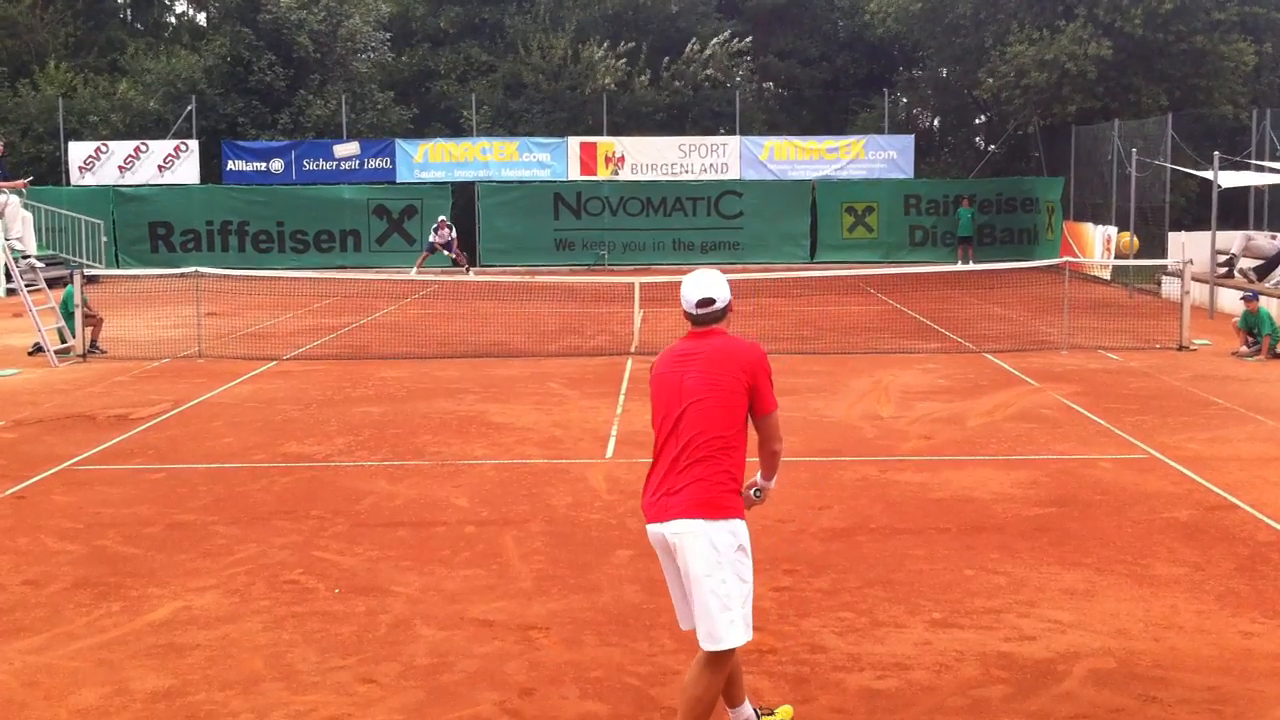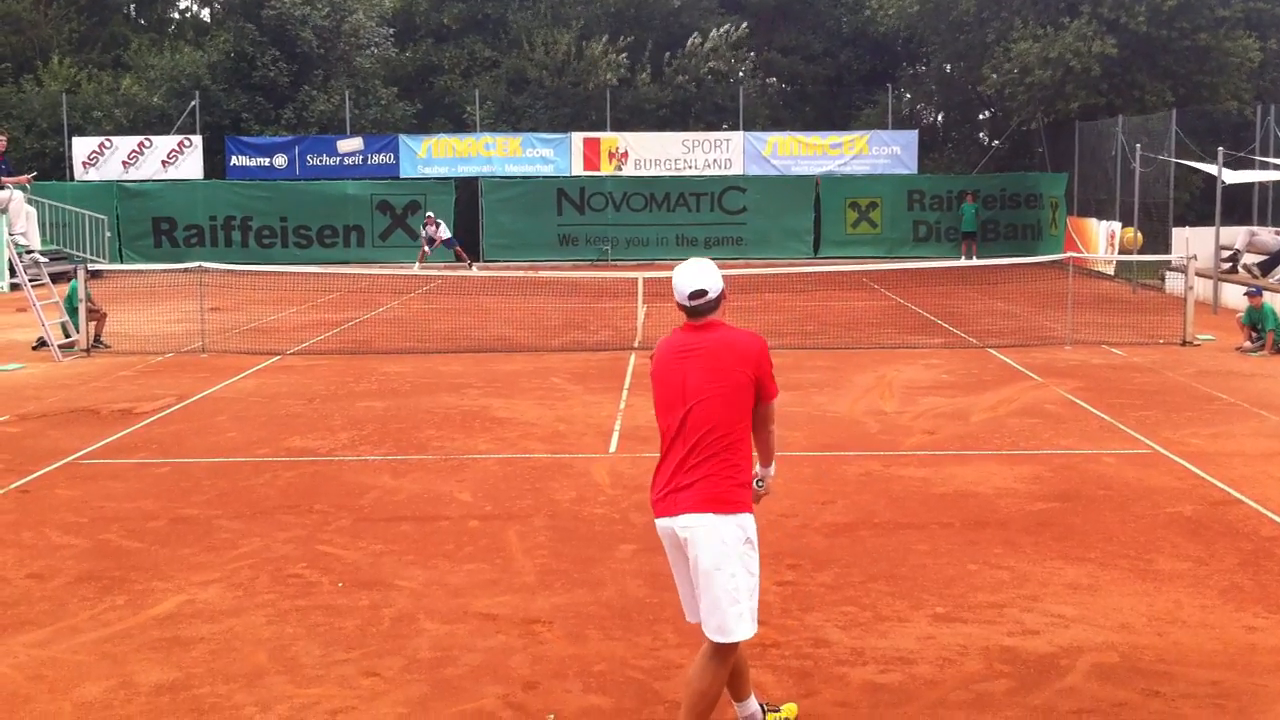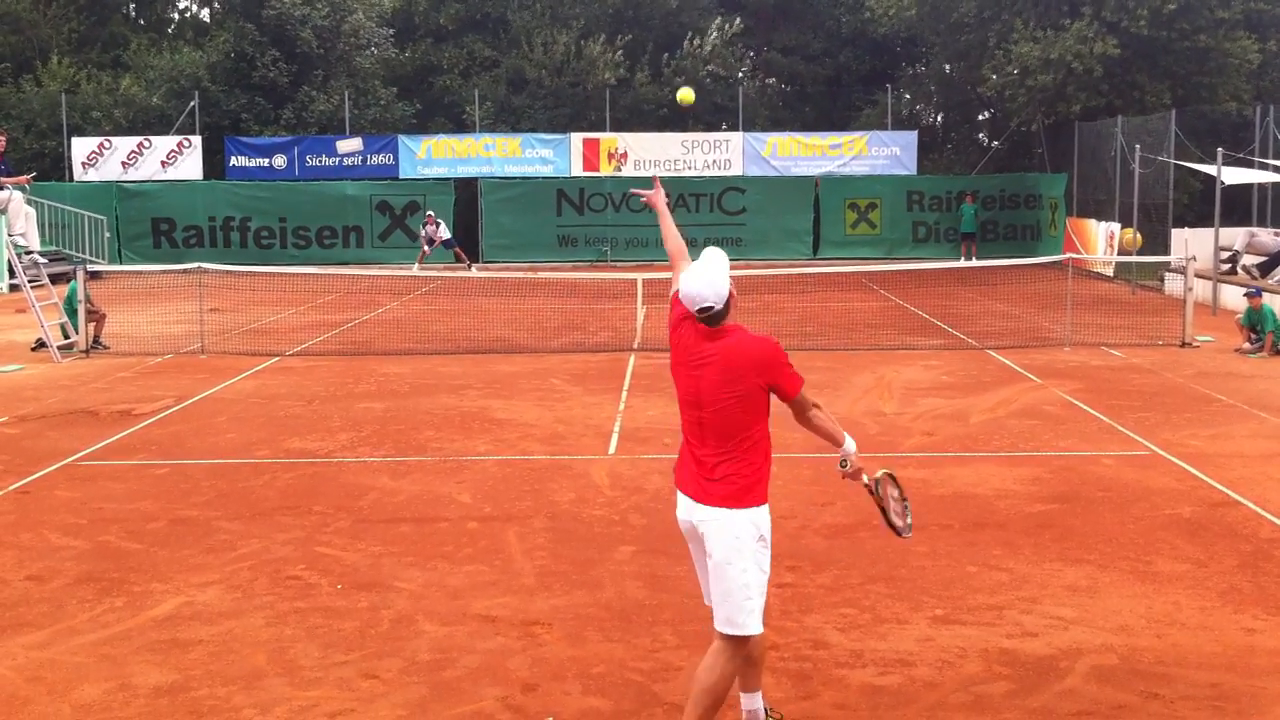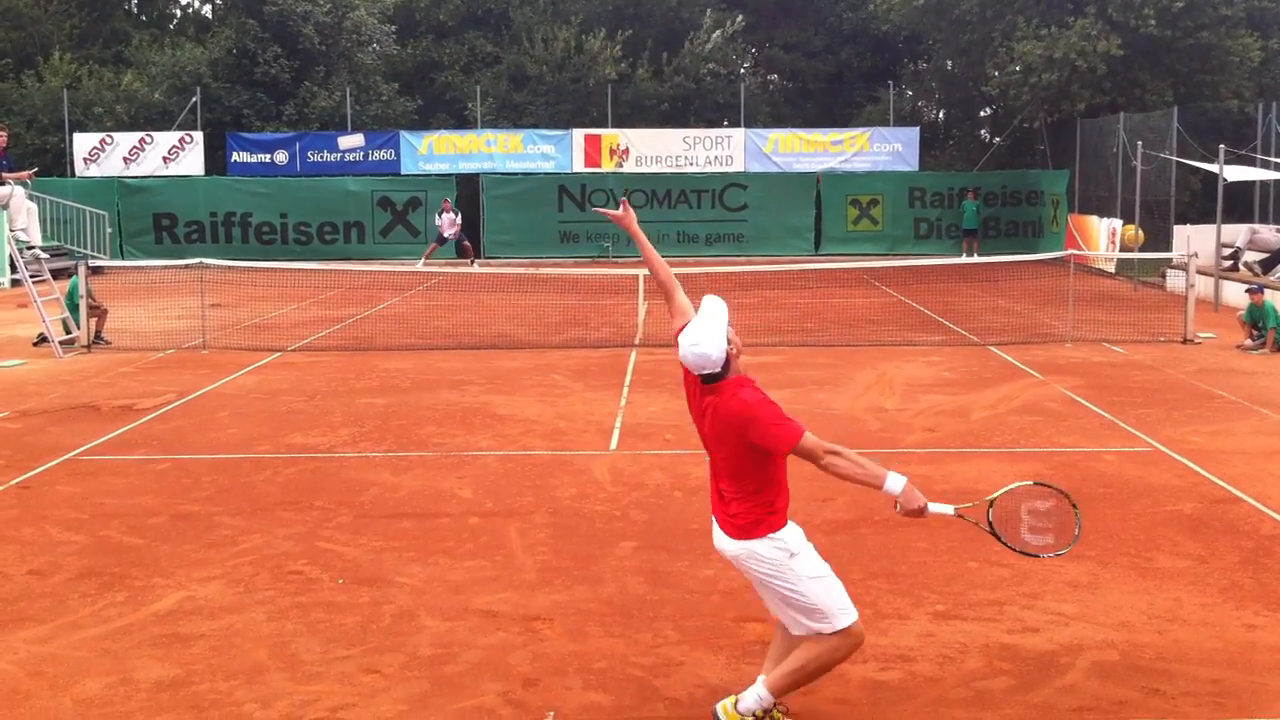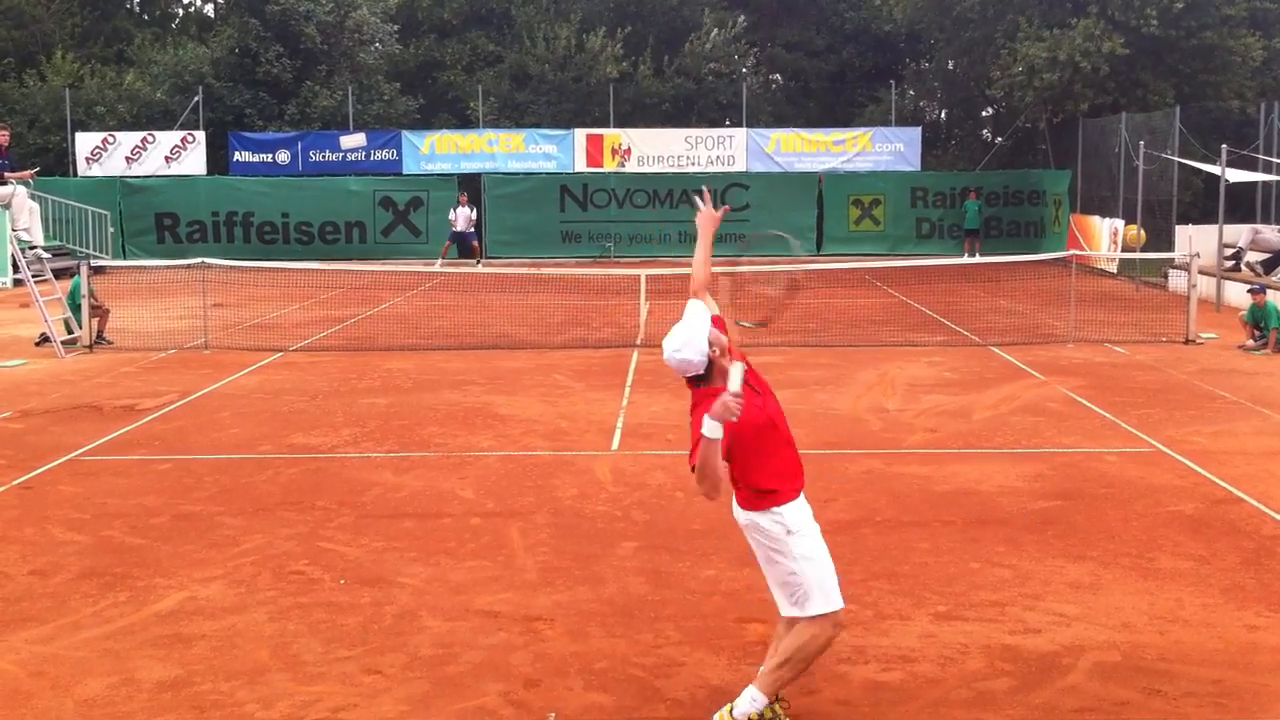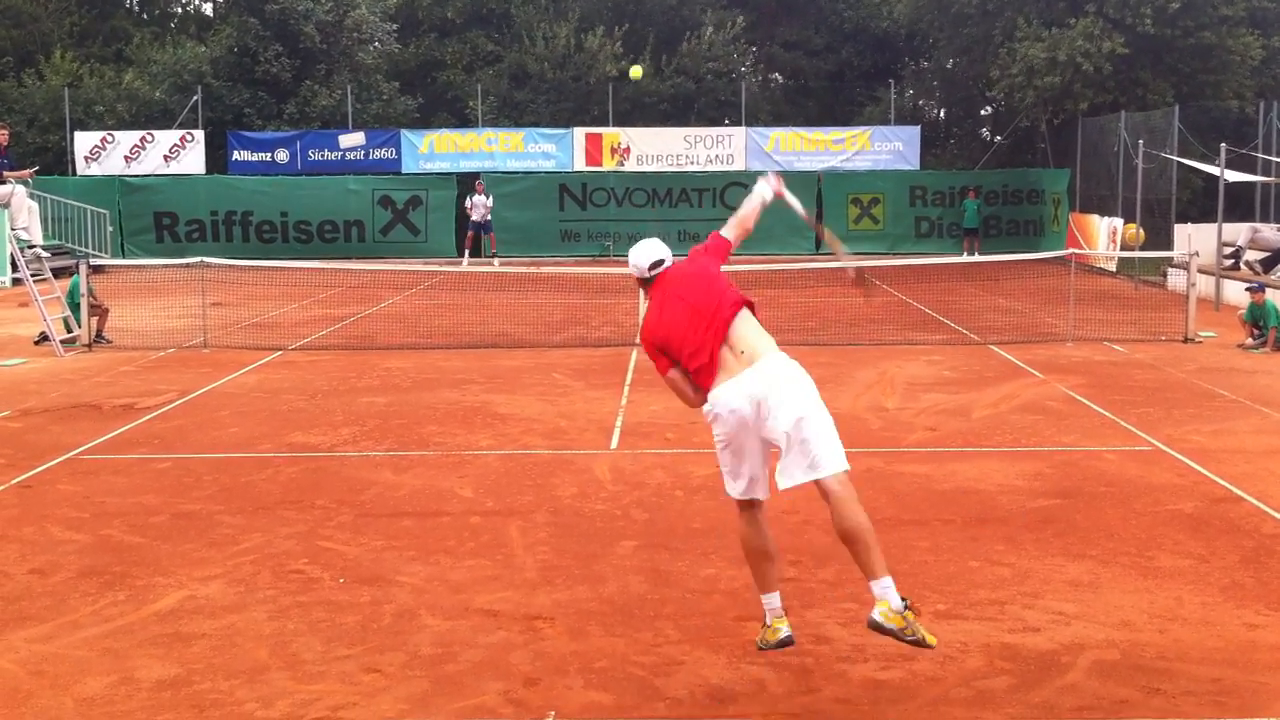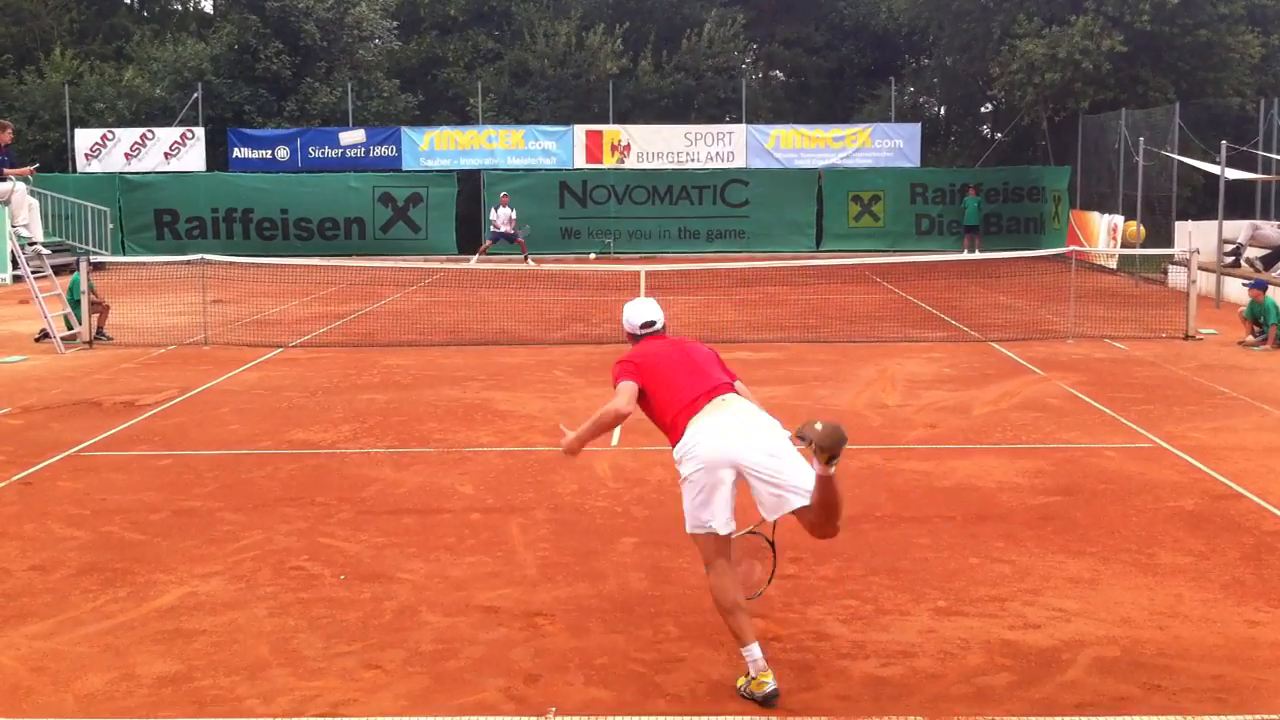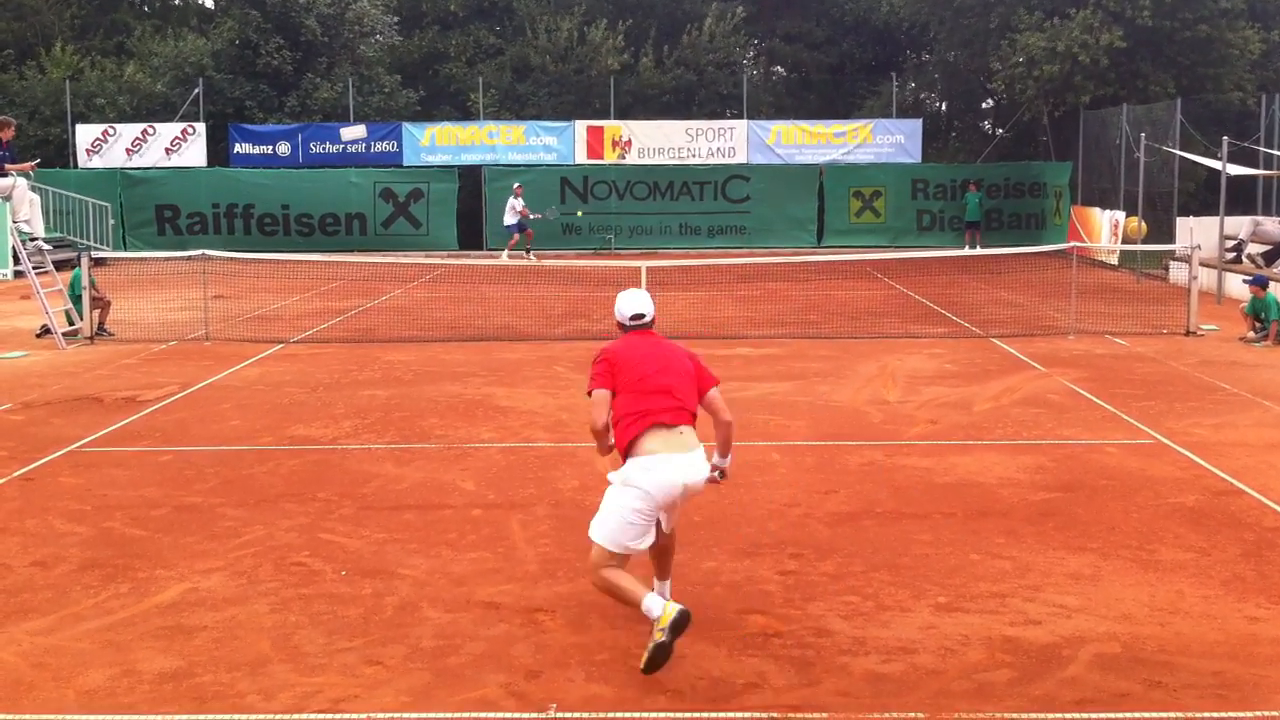
dt=0.3s
person 1, frame 1
left shoulder: (663, 362)
right shoulder: (748, 355)
right elbow: (772, 443)
right wrist: (765, 483)
left hip: (660, 514)
right hip: (708, 517)
left knee: (720, 631)
right knee: (720, 643)
person 1, frame 2
left shoulder: (662, 352)
right shoulder: (749, 346)
right elbow: (764, 426)
right wrist: (765, 472)
left hip: (669, 509)
right hip: (717, 512)
left knee: (726, 628)
right knee: (724, 638)
person 1, frame 3
left shoulder: (681, 330)
right shoulder: (760, 351)
left elbow: (680, 260)
right elbow: (807, 408)
left wrist: (662, 208)
right wrist: (848, 447)
left hip: (691, 503)
right hip: (735, 512)
left knee: (748, 621)
right knee: (735, 638)
person 1, frame 4
left shoulder: (693, 369)
right shoulder: (747, 406)
left elbow: (673, 292)
right elbow: (823, 455)
left wrist: (634, 231)
right wrist: (895, 484)
left hip: (731, 527)
right hip: (763, 538)
left knee: (800, 623)
right knee: (844, 635)
person 1, frame 5
right shoulder: (712, 410)
left elbow: (699, 286)
right elbow: (710, 488)
left wrist: (705, 228)
right wrist: (714, 429)
left hip: (769, 509)
right hip: (776, 515)
left knee: (803, 615)
right knee: (823, 624)
person 1, frame 6
left shoulder: (651, 329)
right shoulder: (694, 268)
left elbow: (689, 397)
right elbow: (738, 224)
right wrist: (765, 190)
left hip: (727, 403)
right hip: (772, 379)
left knee: (748, 509)
right knee: (838, 493)
left ankle: (775, 621)
right ankle: (888, 604)
person 1, frame 7
left shoulder: (631, 361)
right shoulder: (701, 350)
left elbow: (621, 408)
left wrist: (578, 438)
right wrist: (783, 457)
left hip: (702, 440)
right hip: (752, 425)
left knee: (717, 562)
right knee: (824, 526)
left ankle: (758, 673)
right ankle: (819, 456)
person 1, frame 8
left shoulder: (608, 356)
right shoulder: (687, 357)
left elbow: (599, 423)
right elbow: (725, 419)
left wrist: (602, 445)
right wrist: (720, 461)
left hip: (646, 468)
right hip: (689, 460)
left knee: (602, 570)
right knee: (661, 515)
left ankle: (662, 612)
right ankle: (663, 599)
